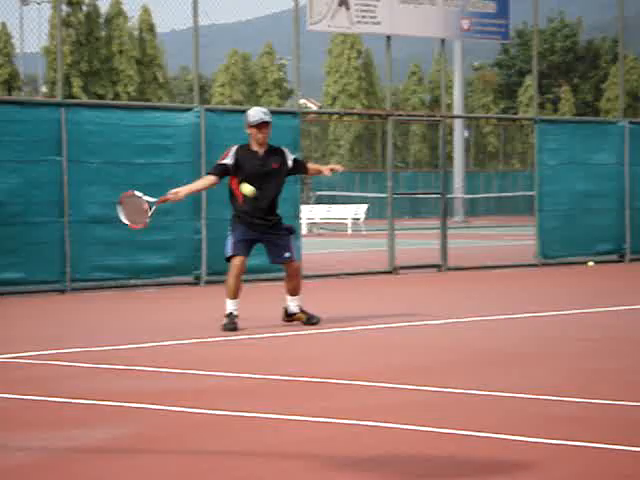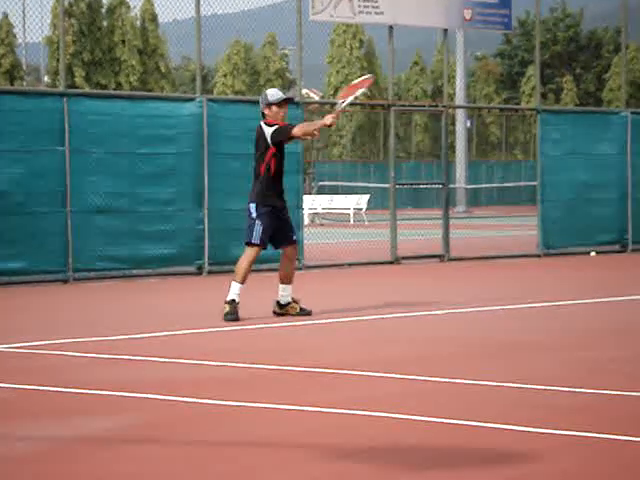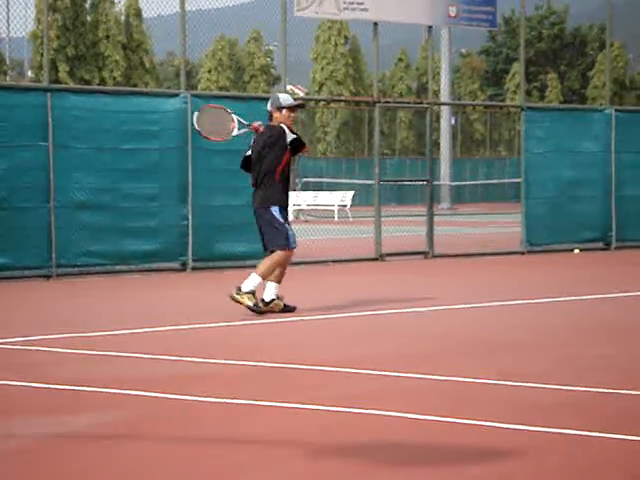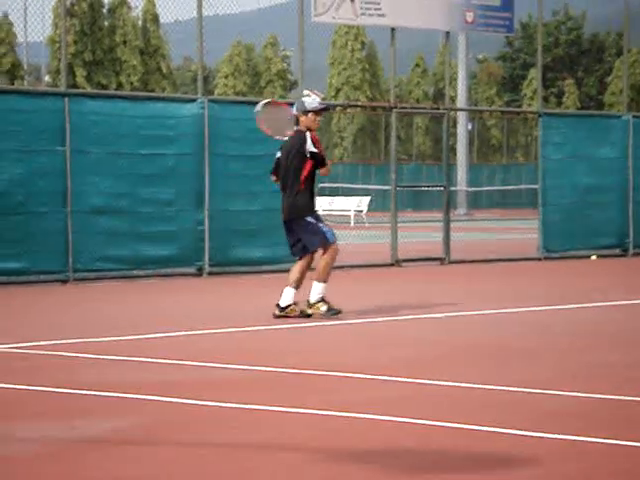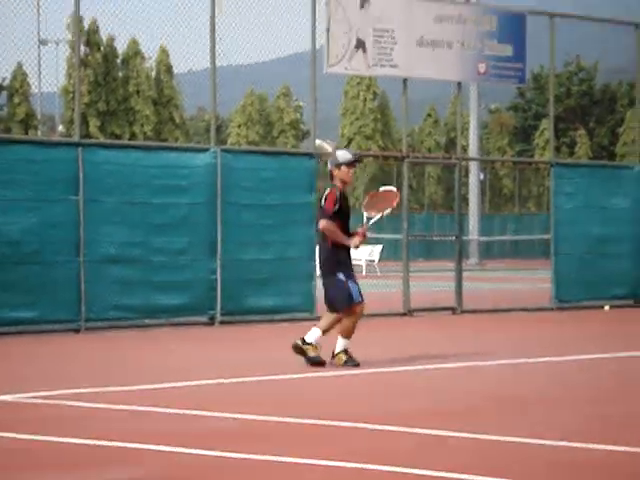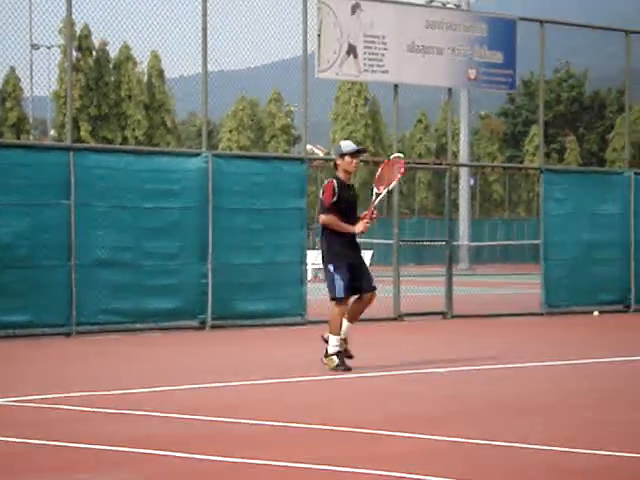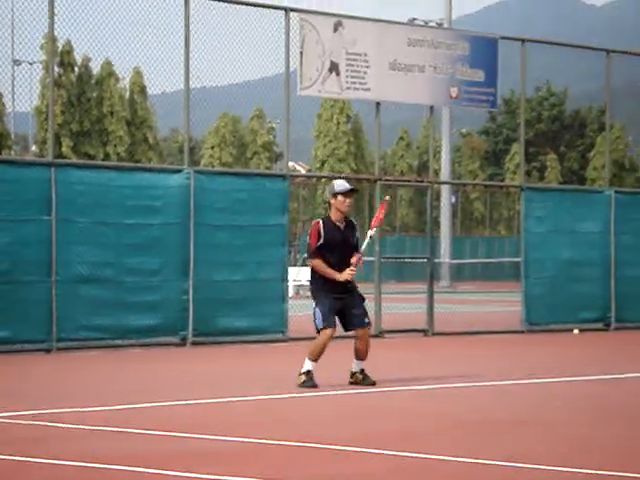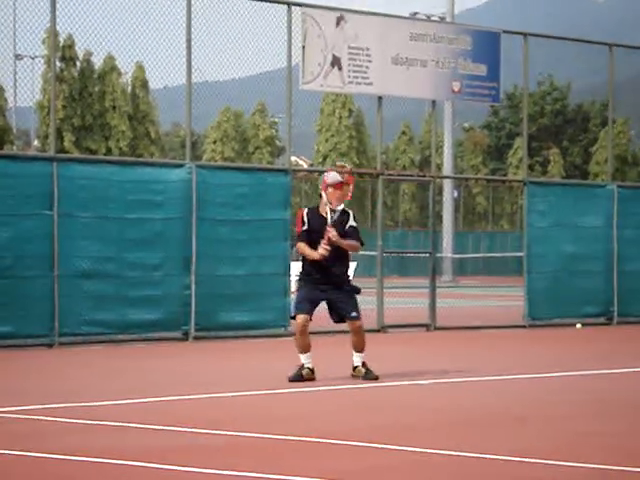
dt=0.3s
person 1, frame 1
left shoulder: (281, 155)
right shoulder: (236, 154)
left elbow: (305, 167)
right elbow: (212, 178)
left wrist: (325, 168)
right wrist: (184, 190)
left hip: (269, 222)
right hip: (243, 222)
left knee: (293, 265)
right knee: (237, 264)
left ankle: (294, 310)
right ankle: (231, 313)
person 1, frame 2
left shoulder: (273, 131)
right shoulder: (264, 126)
right elbow: (297, 131)
left wrist: (307, 132)
right wrist: (322, 122)
left hip: (276, 202)
right hip: (261, 203)
left knee: (290, 250)
right knee: (253, 249)
left ankle: (285, 302)
right ankle: (232, 301)
person 1, frame 3
left shoulder: (257, 139)
right shoulder: (283, 131)
left elbow: (246, 168)
right elbow: (301, 149)
left hip: (260, 201)
right hip: (272, 202)
left knee: (282, 251)
right knee: (284, 250)
left ankle: (269, 298)
right ankle: (245, 290)
person 1, frame 4
left shoulder: (286, 143)
right shoulder: (308, 138)
left elbow: (275, 176)
right elbow: (324, 169)
right wrist: (318, 161)
left hip: (289, 209)
right hip: (302, 208)
left knee: (305, 256)
right knee: (330, 247)
left ankle: (285, 304)
right ankle: (316, 300)
person 1, frame 5
left shoulder: (340, 195)
right shoulder: (332, 193)
right elbow: (324, 225)
left wrist: (353, 234)
right wrist: (348, 240)
left hip: (337, 261)
right hip: (335, 262)
left knee: (341, 310)
right knee: (356, 306)
left ankle: (307, 342)
right ankle: (341, 351)
person 1, frame 6
left shoulder: (351, 187)
right shoulder: (332, 185)
right elbow: (324, 218)
left wrist: (362, 219)
right wrist: (353, 228)
left hip: (351, 251)
right hip: (335, 253)
left knee: (368, 294)
right knee: (341, 301)
left ankle: (338, 336)
right ankle: (332, 352)
person 1, frame 7
left shoulder: (352, 227)
right shoulder: (319, 226)
right elbow: (313, 260)
left wrist: (357, 260)
right wrist: (338, 276)
left hip: (348, 290)
right hip: (323, 289)
left knee: (364, 331)
right knee: (327, 332)
left ankle: (357, 372)
right ankle: (306, 372)
person 1, frame 8
left shoulder: (347, 216)
right shoulder: (307, 215)
left elbow: (357, 245)
right elbow: (300, 245)
left wrist: (338, 241)
right wrist: (315, 253)
left hip: (339, 282)
right hip: (311, 281)
left knee: (356, 324)
right knee: (300, 322)
left ankle: (359, 366)
right ankle: (306, 367)
